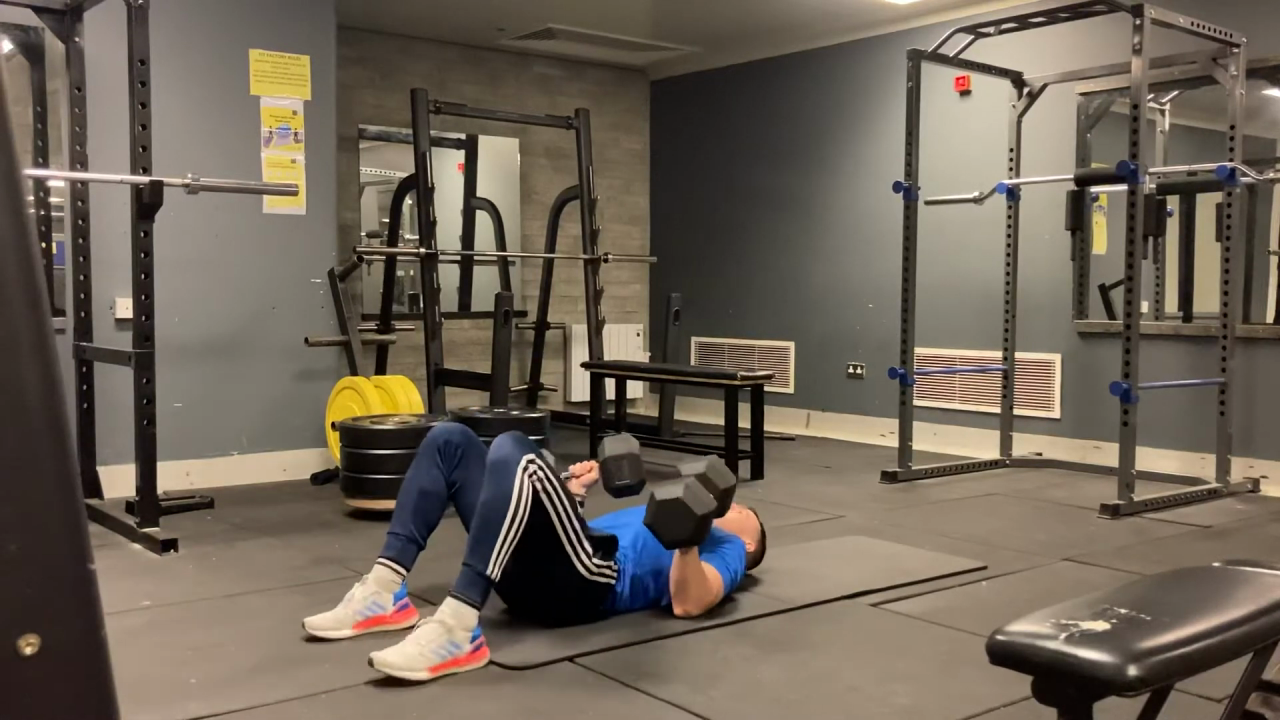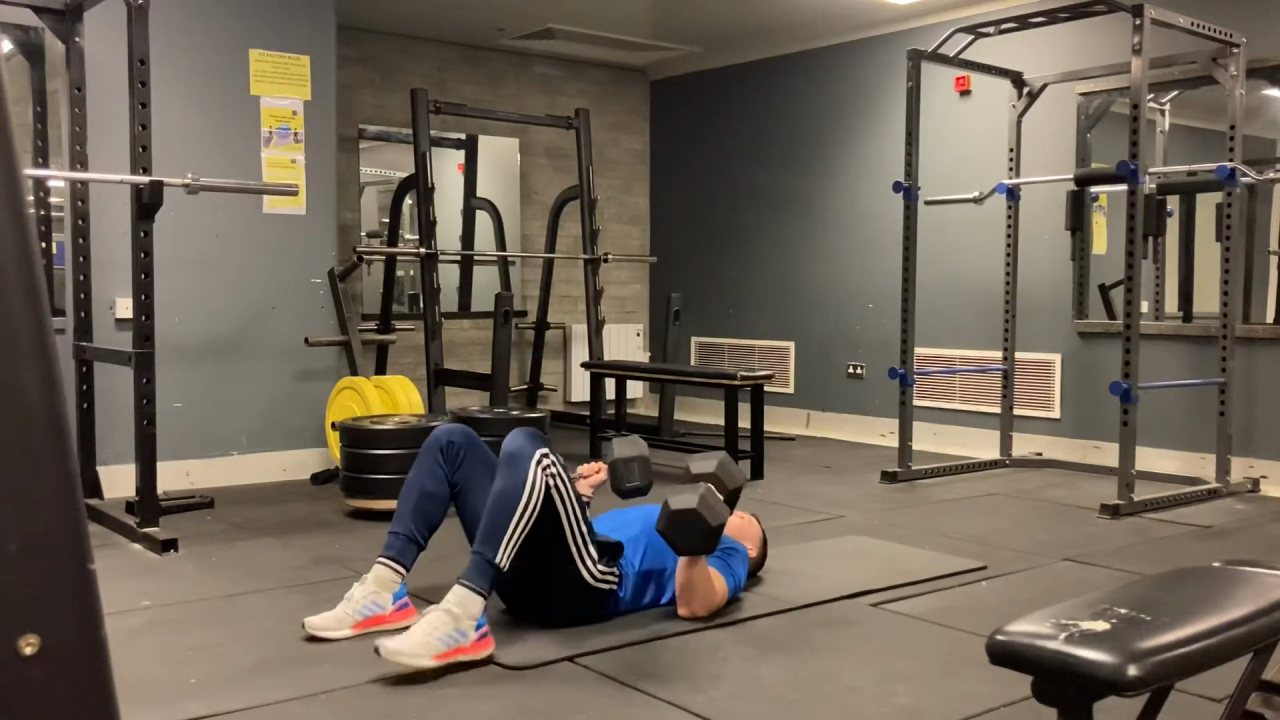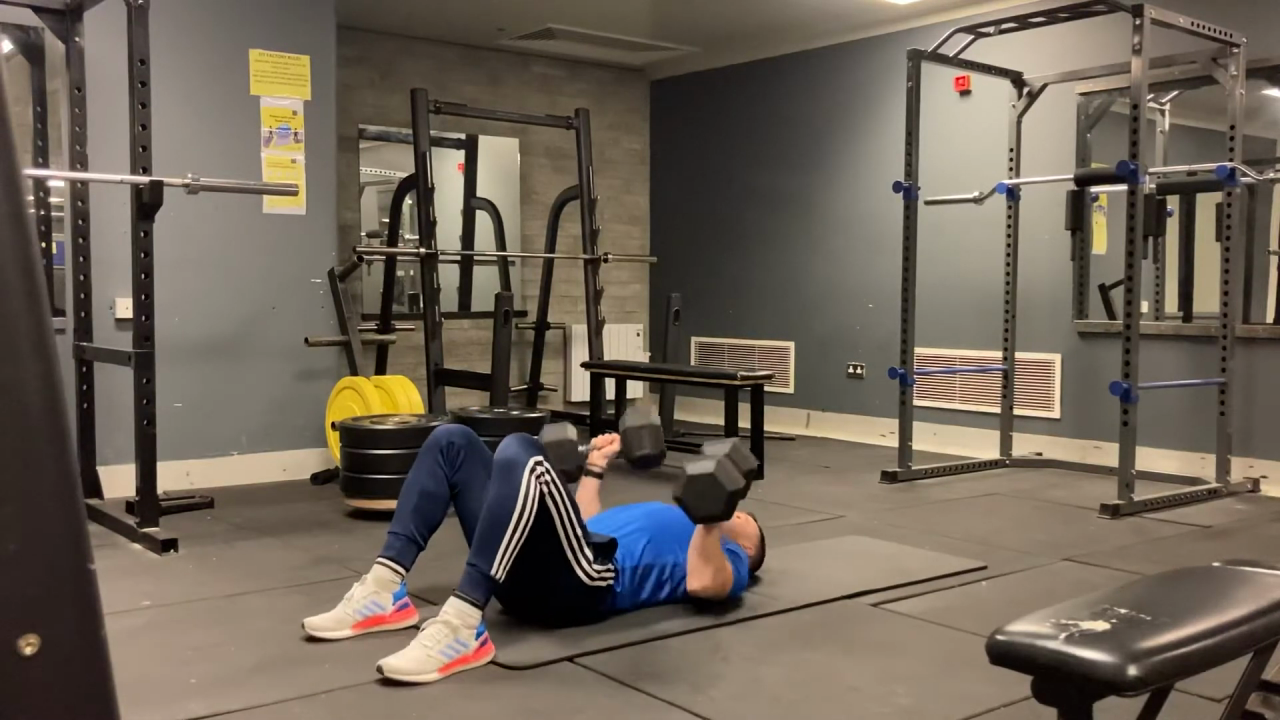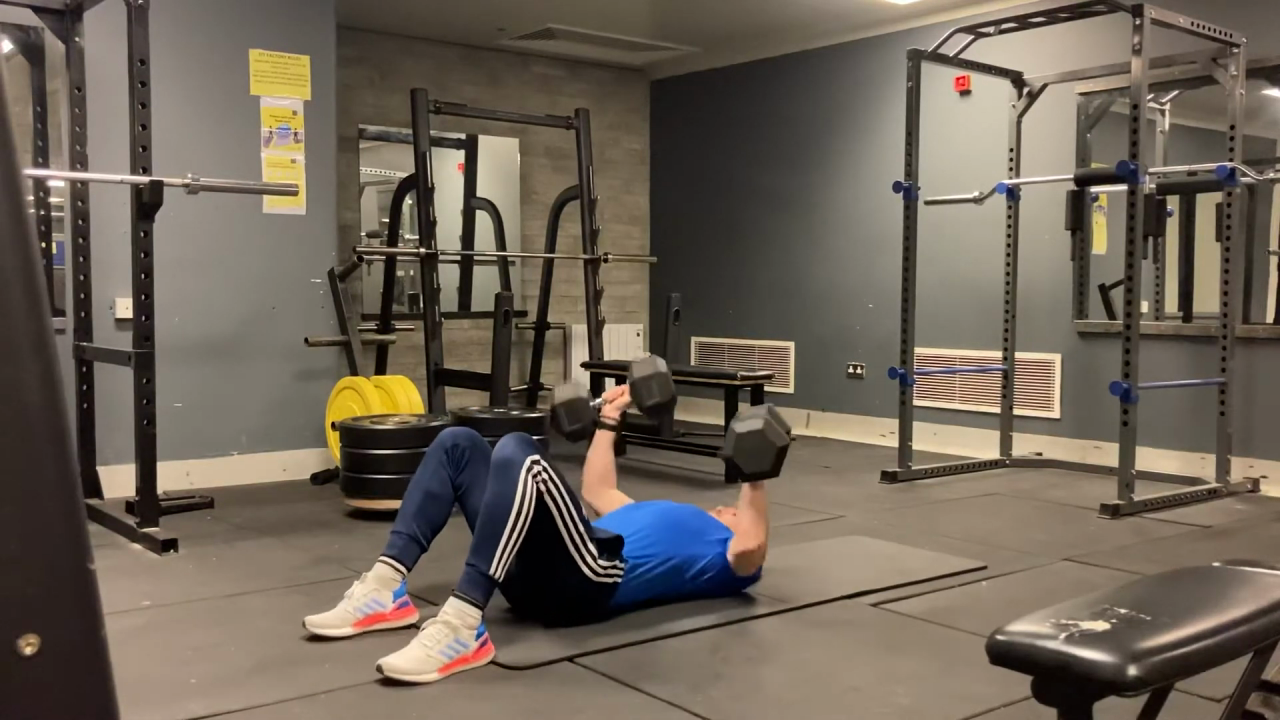
dt=0.4s
person 1, frame 1
left shoulder: (724, 550)
left elbow: (687, 604)
right wrist: (574, 494)
left hip: (585, 583)
right hip: (531, 572)
left knee: (514, 453)
right knee: (449, 441)
left ankle: (458, 628)
right ankle: (385, 593)
person 1, frame 2
left shoulder: (727, 556)
right shoulder: (664, 528)
left elbow: (691, 605)
right wrist: (581, 495)
left hip: (582, 584)
right hip: (529, 572)
left knee: (527, 446)
right knee: (452, 440)
left ankle: (463, 617)
right ankle: (385, 591)
person 1, frame 3
left shoulder: (728, 560)
right shoulder: (671, 530)
left elbow: (703, 583)
right wrist: (594, 468)
left hip: (582, 583)
right hip: (530, 574)
left knee: (520, 453)
right knee: (452, 442)
left ankle: (462, 627)
right ankle: (385, 592)
person 1, frame 4
left shoulder: (729, 562)
right shoulder: (669, 523)
left elbow: (752, 546)
right elbow: (598, 493)
left wrist: (754, 474)
right wrist: (608, 421)
left hip: (592, 578)
right hip: (537, 570)
left knee: (518, 452)
right knee: (458, 443)
left ankle: (462, 626)
right ankle: (387, 591)
